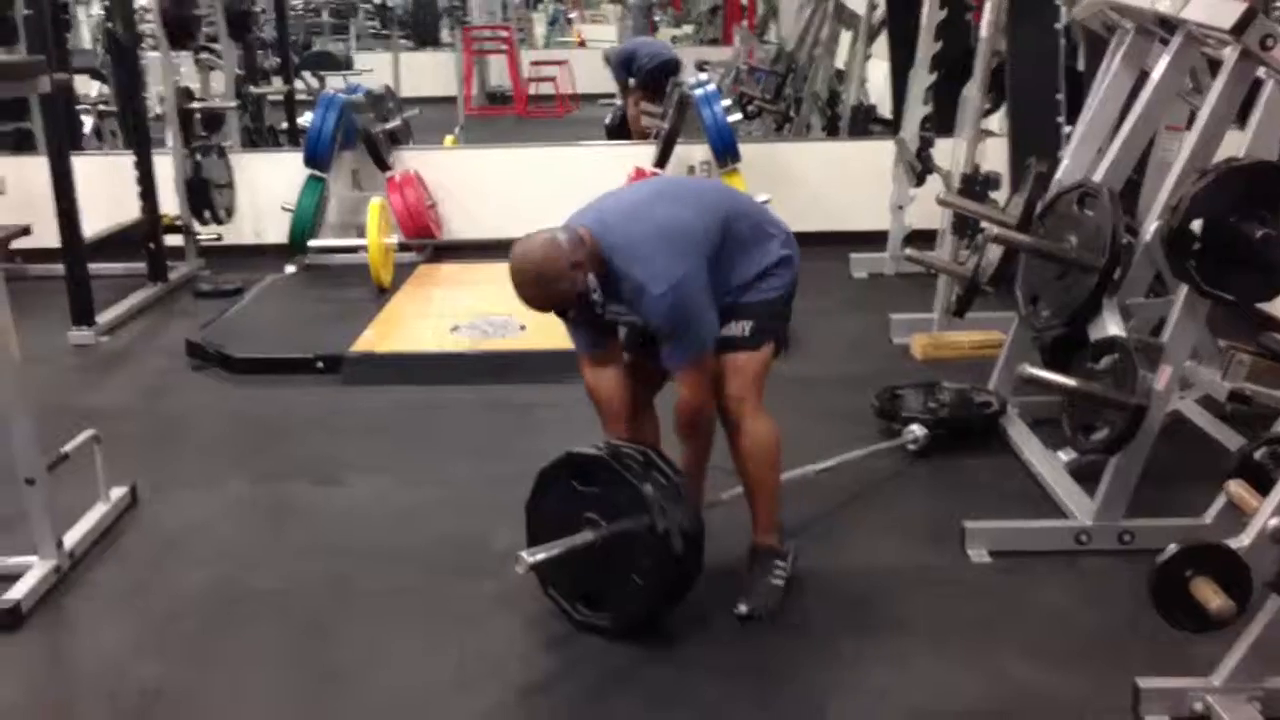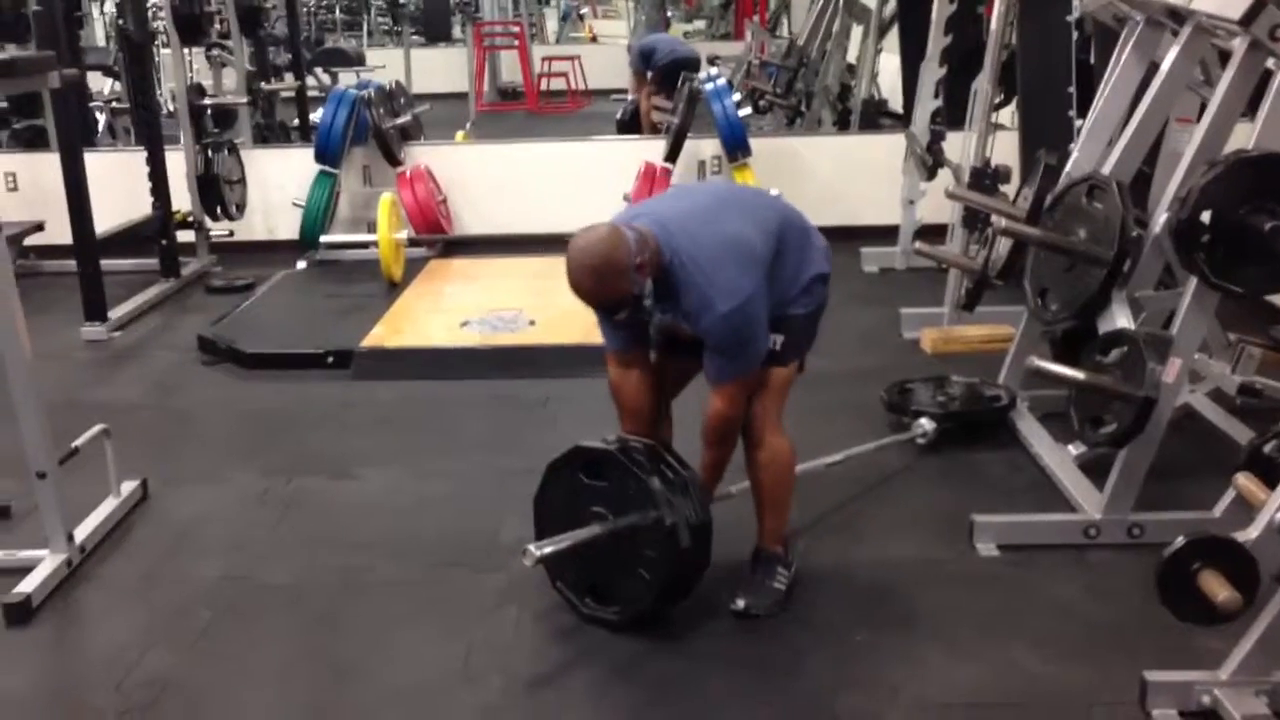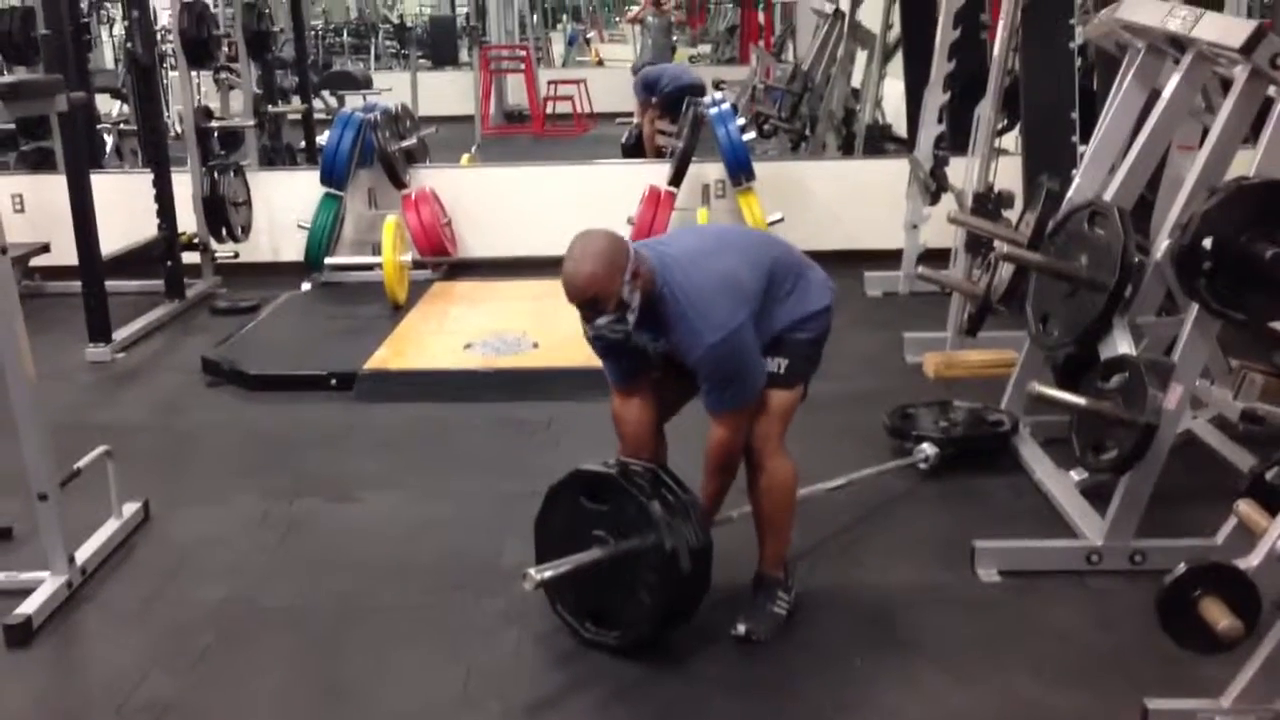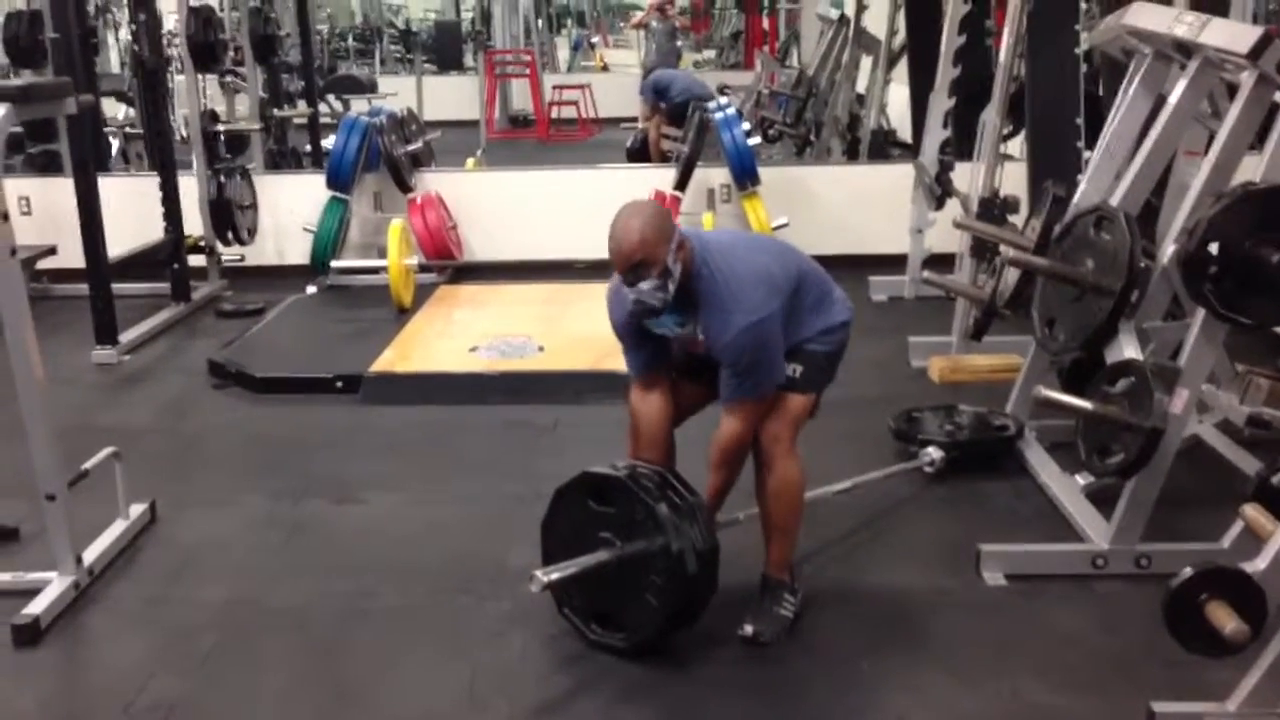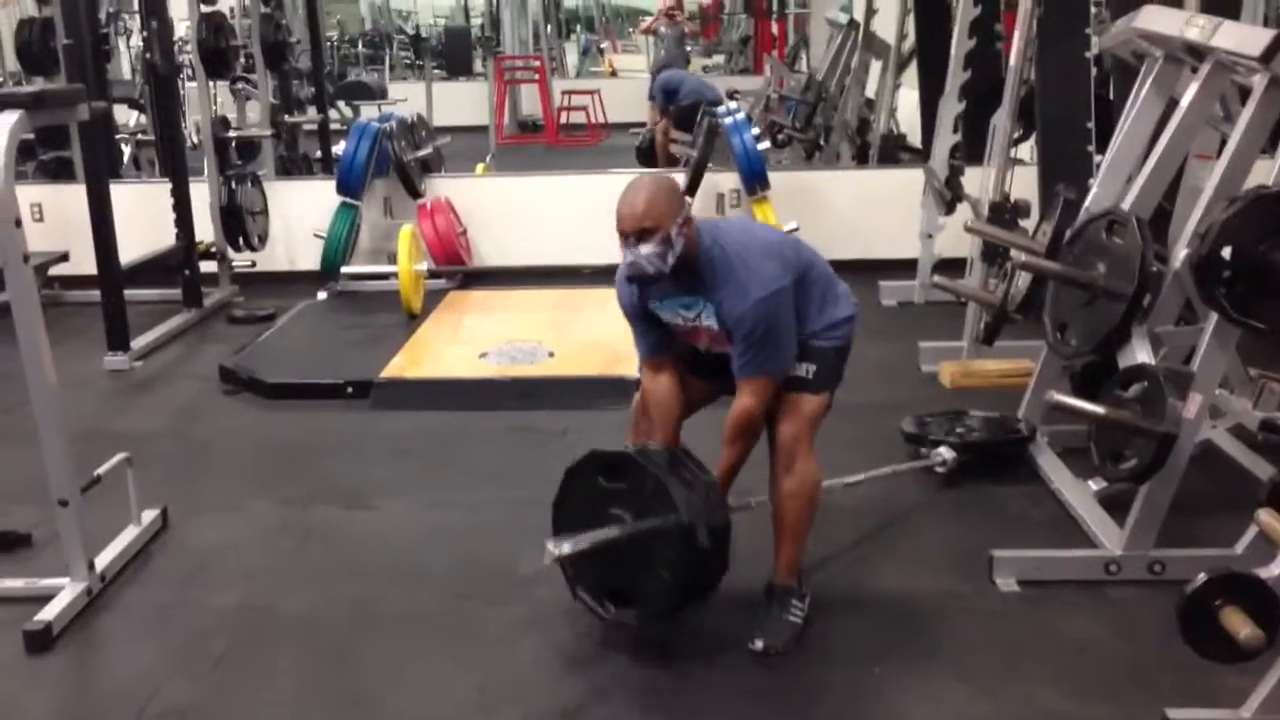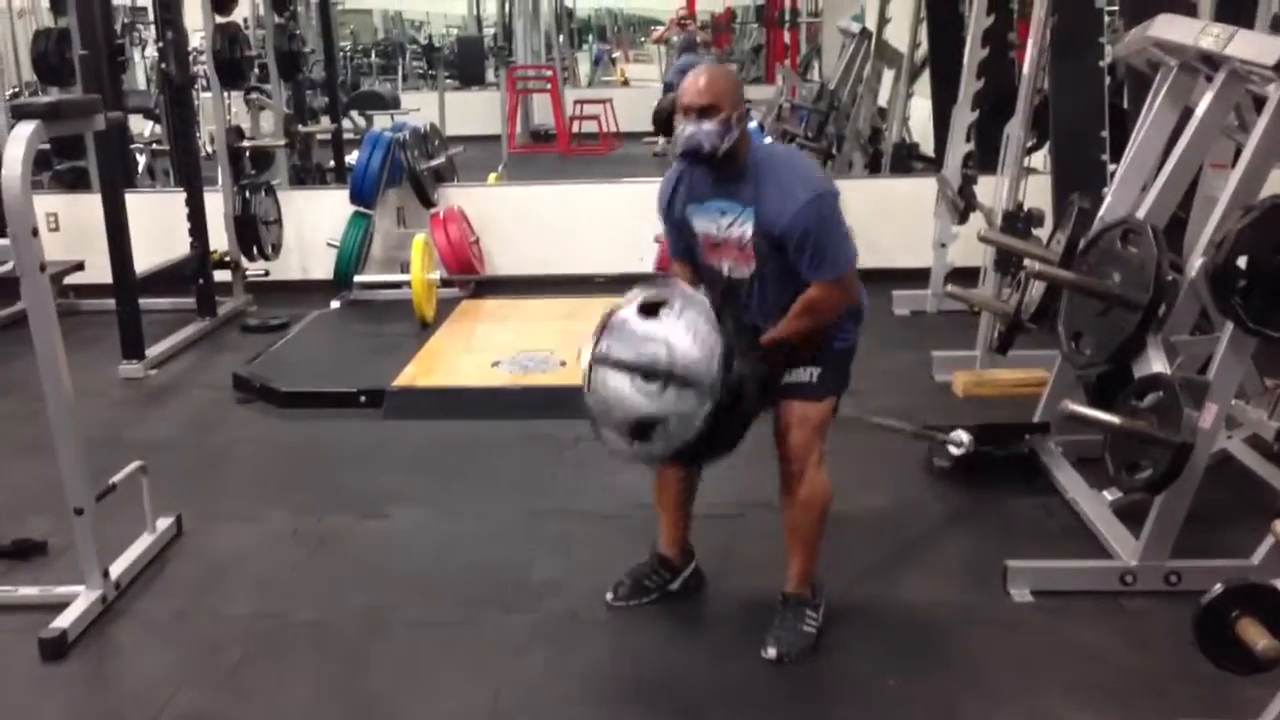
dt=0.5s
person 1, frame 1
left shoulder: (660, 278)
right shoulder: (565, 262)
left elbow: (695, 387)
right elbow: (602, 368)
left wrist: (689, 484)
left hip: (756, 268)
right hip: (692, 262)
left knee: (737, 402)
right knee: (632, 393)
left ankle: (769, 549)
person 1, frame 2
left shoulder: (720, 294)
right shoulder: (612, 264)
left elbow: (728, 404)
right elbow: (627, 370)
left wrist: (700, 492)
left hip: (790, 279)
left knee: (758, 417)
right knee: (649, 395)
left ankle: (774, 555)
person 1, frame 3
left shoulder: (710, 321)
right shoulder: (606, 305)
left elbow: (728, 431)
right elbow: (631, 400)
left wrist: (700, 519)
left hip: (794, 309)
left knee: (760, 441)
right knee: (639, 422)
left ankle: (775, 580)
person 1, frame 4
left shoulder: (742, 307)
right shoulder: (626, 298)
left elbow: (740, 423)
right elbow: (650, 392)
left wrist: (704, 512)
left hip: (809, 329)
left knee: (771, 440)
right knee: (647, 420)
left ankle: (781, 582)
person 1, frame 5
left shoulder: (752, 281)
right shoulder: (636, 282)
left elbow: (754, 398)
right elbow: (659, 372)
left wrist: (716, 488)
left hip: (813, 328)
right hip: (717, 337)
left knee: (788, 440)
right knee: (645, 416)
left ankle: (787, 588)
person 1, frame 6
left shoulder: (797, 190)
right shoulder: (678, 184)
left elbow: (833, 295)
right elbow: (684, 266)
left wrist: (756, 353)
left hip: (816, 324)
right hip: (732, 319)
left knee: (798, 446)
left ankle: (802, 596)
right ankle: (673, 561)
